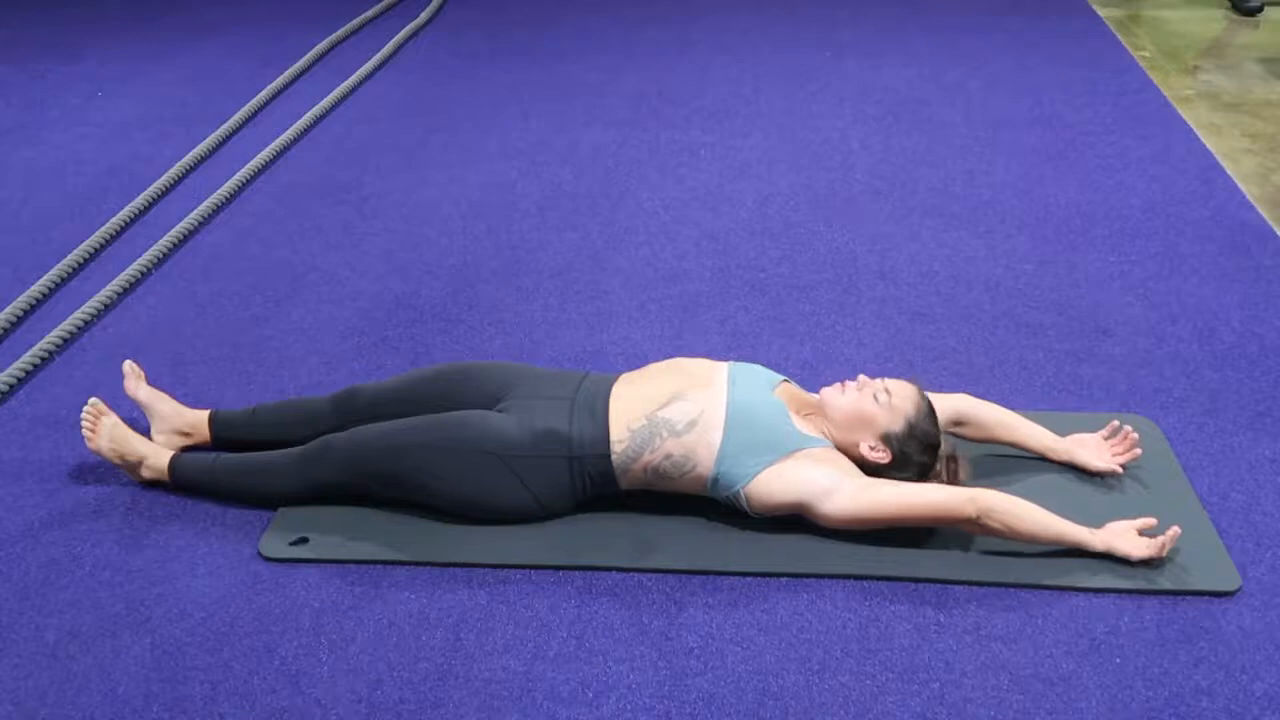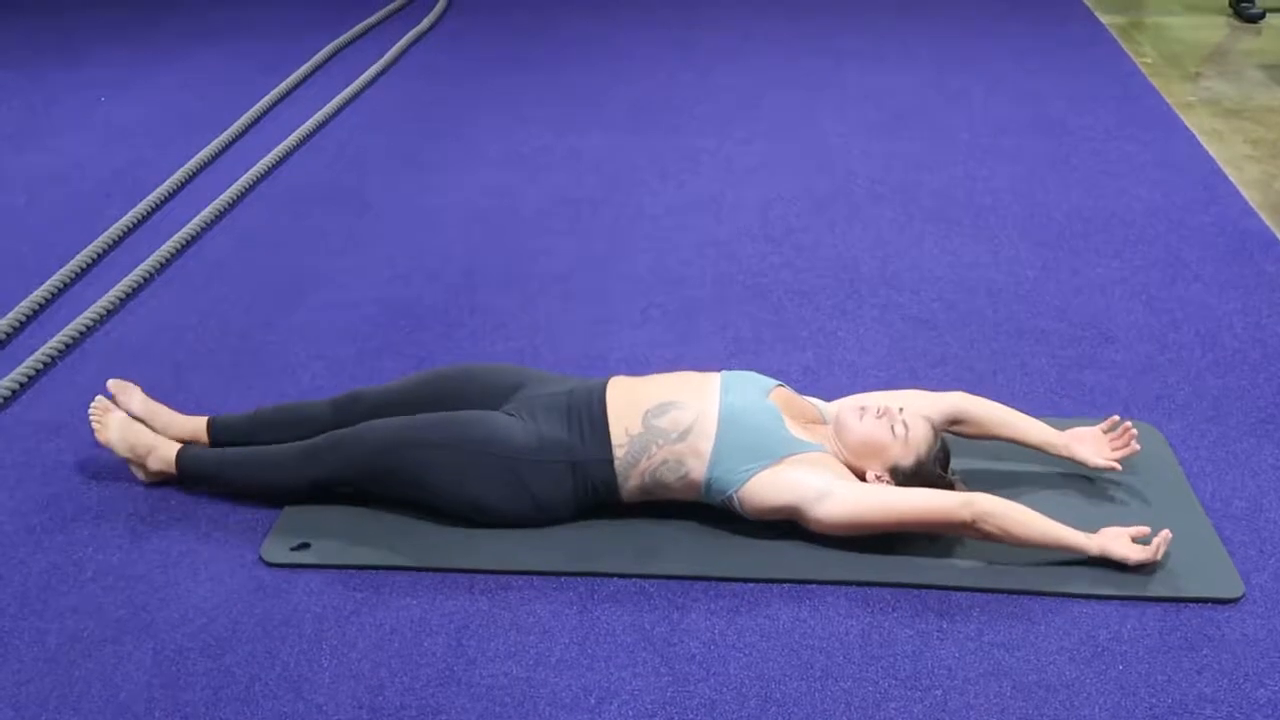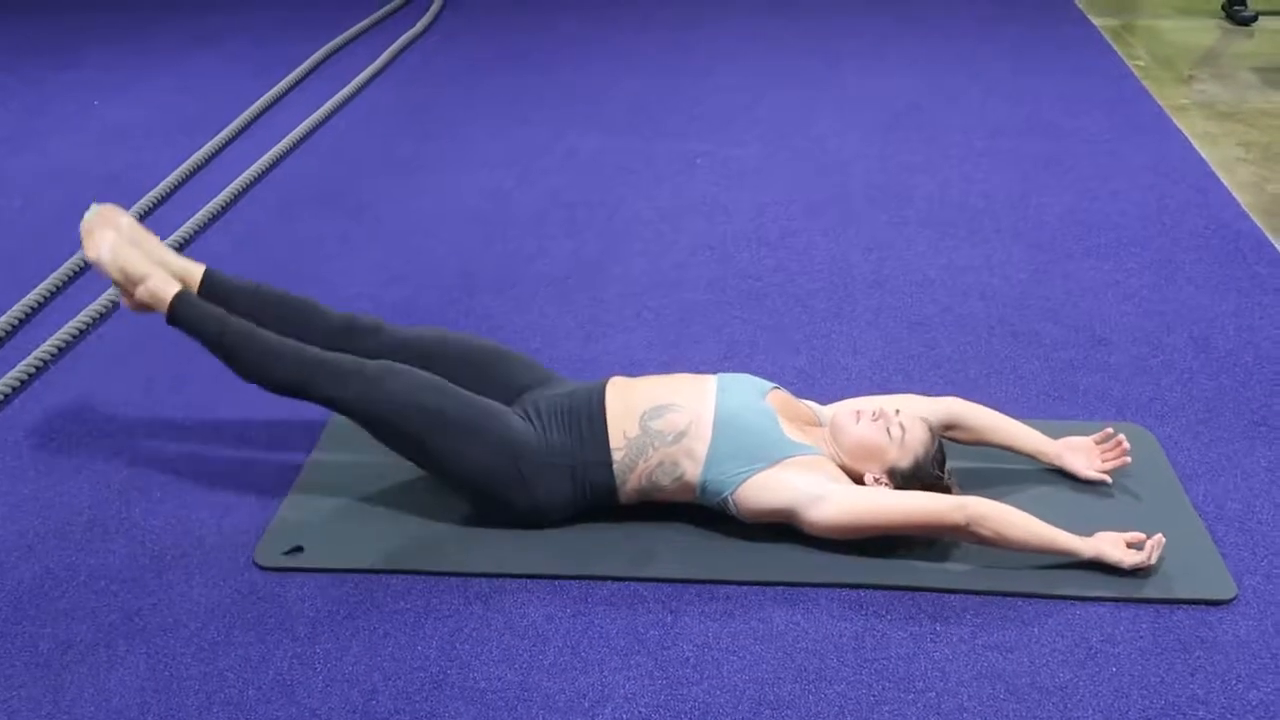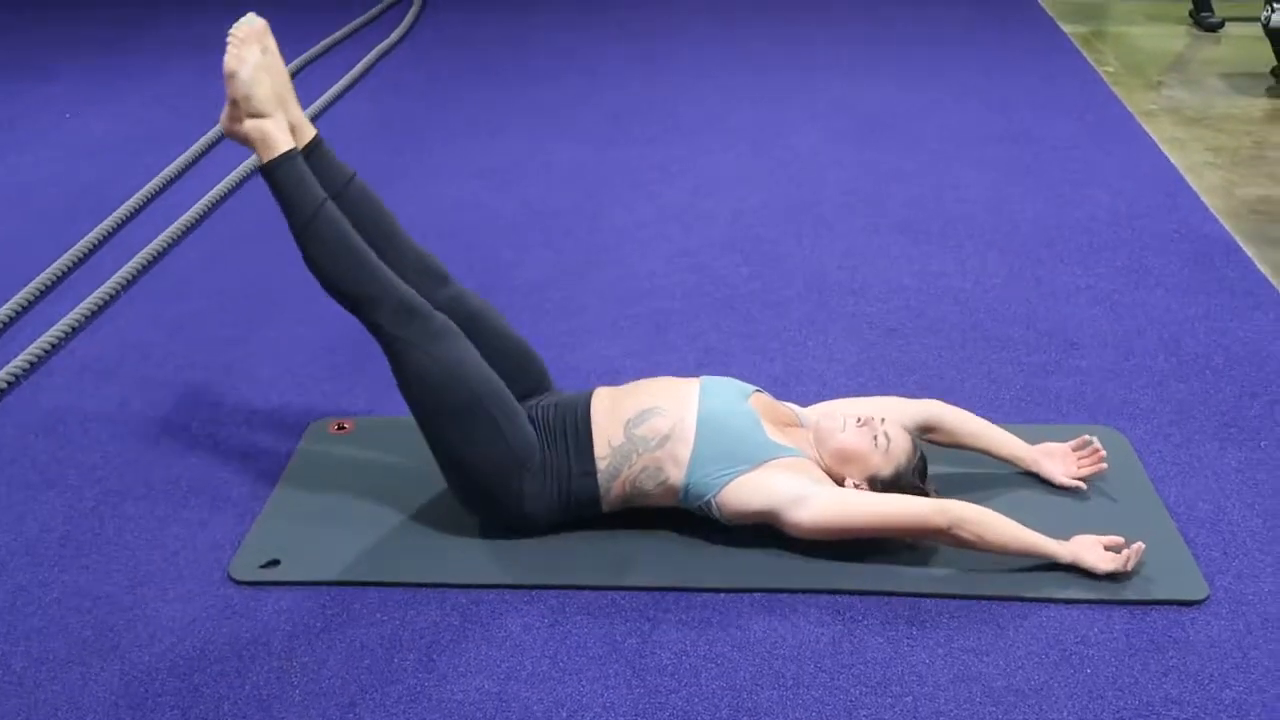
dt=0.7s
person 1, frame 1
left shoulder: (823, 482)
right shoulder: (806, 405)
left elbow: (969, 508)
right elbow: (961, 403)
left wrist: (1102, 539)
right wrist: (1068, 447)
left hip: (544, 463)
right hip: (564, 393)
left knee: (339, 461)
right knee: (364, 405)
left ankle: (160, 463)
right ankle: (194, 422)
person 1, frame 2
left shoulder: (821, 490)
right shoulder: (819, 414)
left elbow: (966, 510)
right elbow: (956, 399)
left wrist: (1096, 543)
right wrist: (1067, 443)
left hip: (549, 467)
right hip: (567, 398)
left knee: (341, 460)
right knee: (358, 408)
left ankle: (171, 461)
right ankle: (190, 426)
person 1, frame 3
left shoulder: (820, 493)
right shoulder: (819, 418)
left elbow: (962, 513)
right elbow: (954, 405)
left wrist: (1092, 550)
right wrist: (1059, 451)
left hip: (543, 469)
right hip: (567, 397)
left knee: (349, 378)
right knee: (379, 342)
left ankle: (167, 296)
right ankle: (181, 278)
person 1, frame 4
left shoulder: (797, 495)
right shoulder: (806, 427)
left elbow: (943, 518)
right elbow: (930, 410)
left wrist: (1067, 553)
right wrist: (1032, 457)
left hip: (525, 481)
right hip: (550, 418)
left knee: (397, 308)
right knee: (426, 288)
left ankle: (273, 139)
right ankle: (288, 128)
